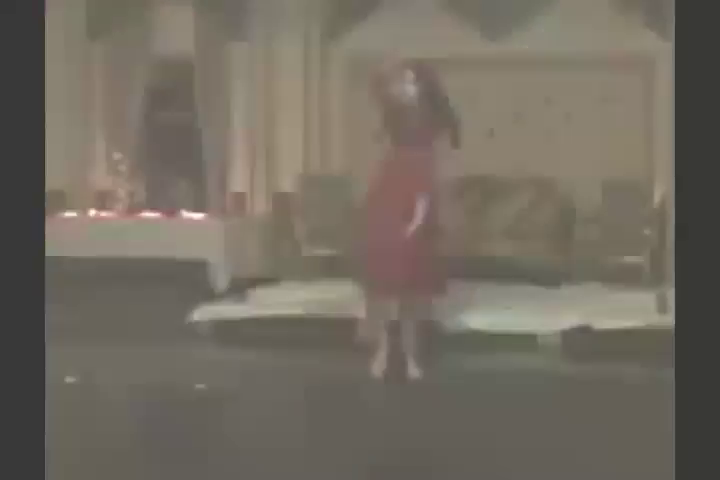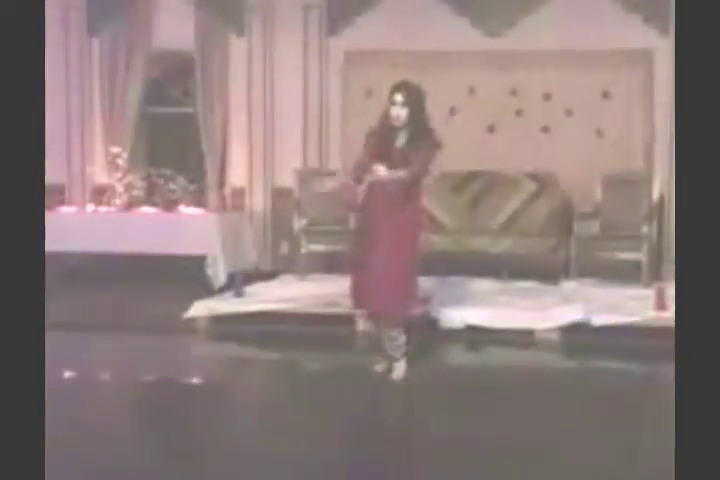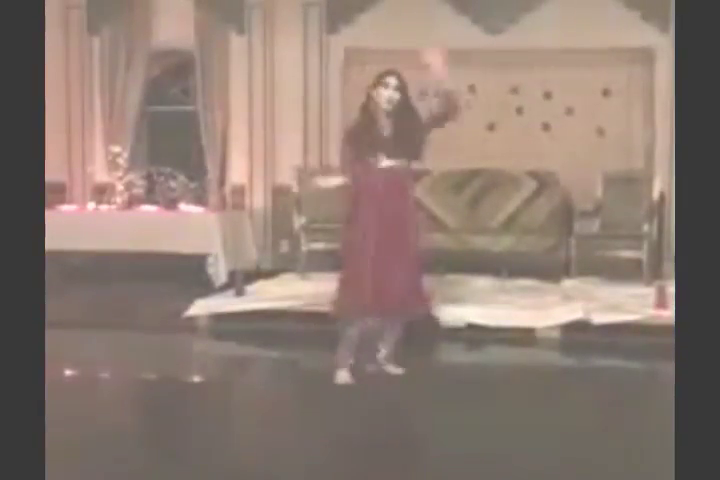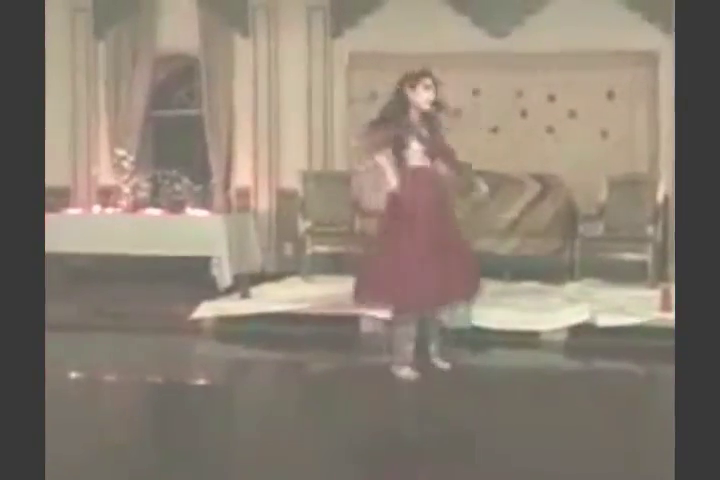
dt=1s
person 1, frame 1
left shoulder: (429, 120)
right shoulder: (395, 112)
left elbow: (426, 169)
right elbow: (379, 82)
left wrist: (422, 211)
right wrist: (398, 68)
left hip: (414, 200)
right hip: (386, 198)
left knee: (413, 280)
right knee: (381, 272)
left ankle: (410, 355)
right ankle: (380, 345)
person 1, frame 2
left shoulder: (424, 142)
right shoulder: (376, 137)
left elbow: (415, 172)
right elbow: (358, 172)
left wrist: (387, 175)
left hip: (402, 217)
right hip: (373, 215)
left knee: (389, 284)
right knee: (372, 285)
left ankle: (398, 355)
right ankle: (389, 353)
person 1, frame 3
left shoulder: (409, 128)
right shoulder: (357, 132)
left elbow: (447, 111)
right elbow: (351, 175)
left wrist: (440, 76)
right wrist: (343, 181)
left hip: (400, 217)
right hip: (367, 217)
left knee: (400, 288)
right knee: (361, 289)
left ankle: (385, 353)
right ankle: (343, 362)
person 1, frame 4
left shoulder: (430, 129)
right shoulder: (396, 127)
left elbow: (450, 161)
right elbow: (372, 145)
right wrist: (389, 177)
left hip: (435, 210)
right hip: (408, 212)
left knee: (437, 280)
right knee: (409, 284)
left ankle: (434, 349)
right ankle: (401, 360)
